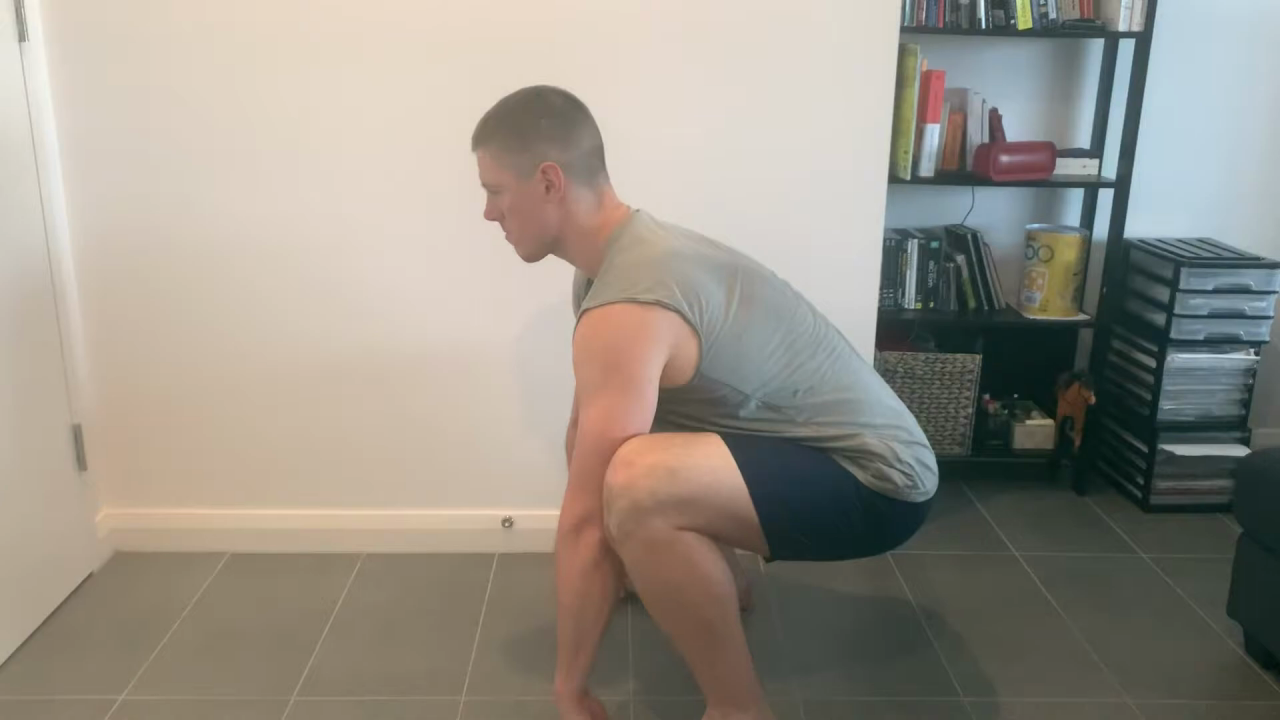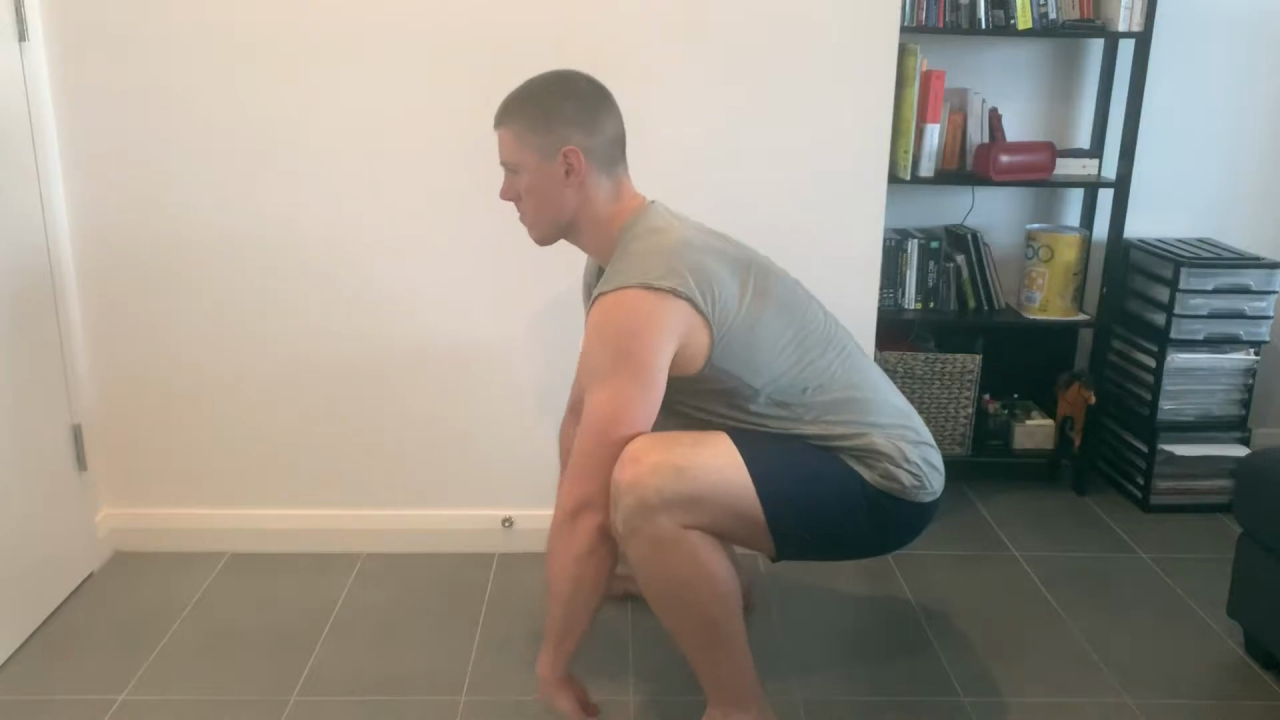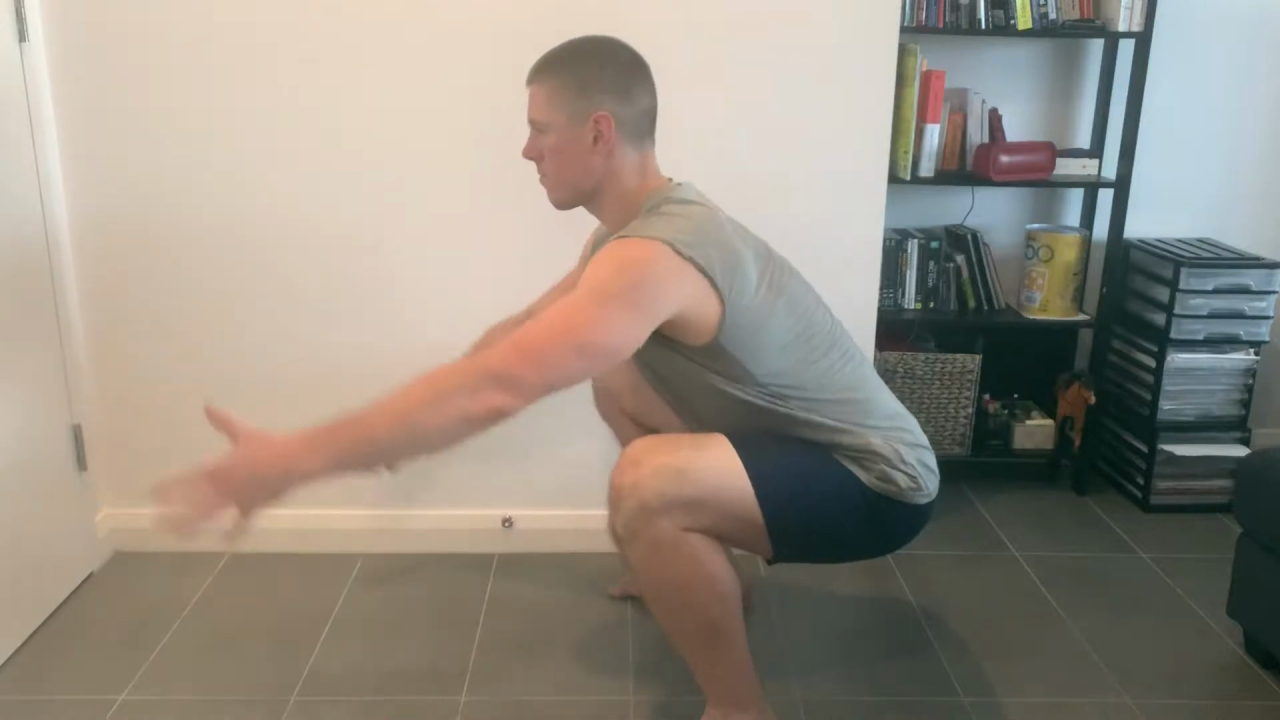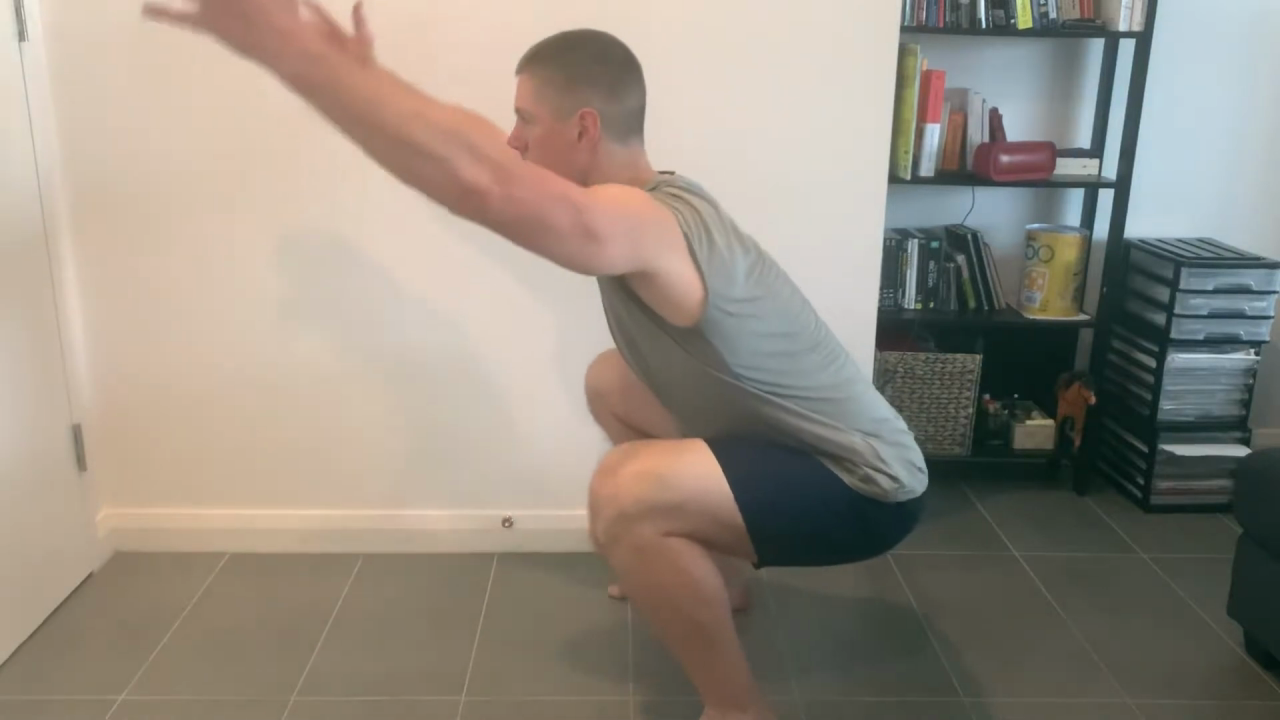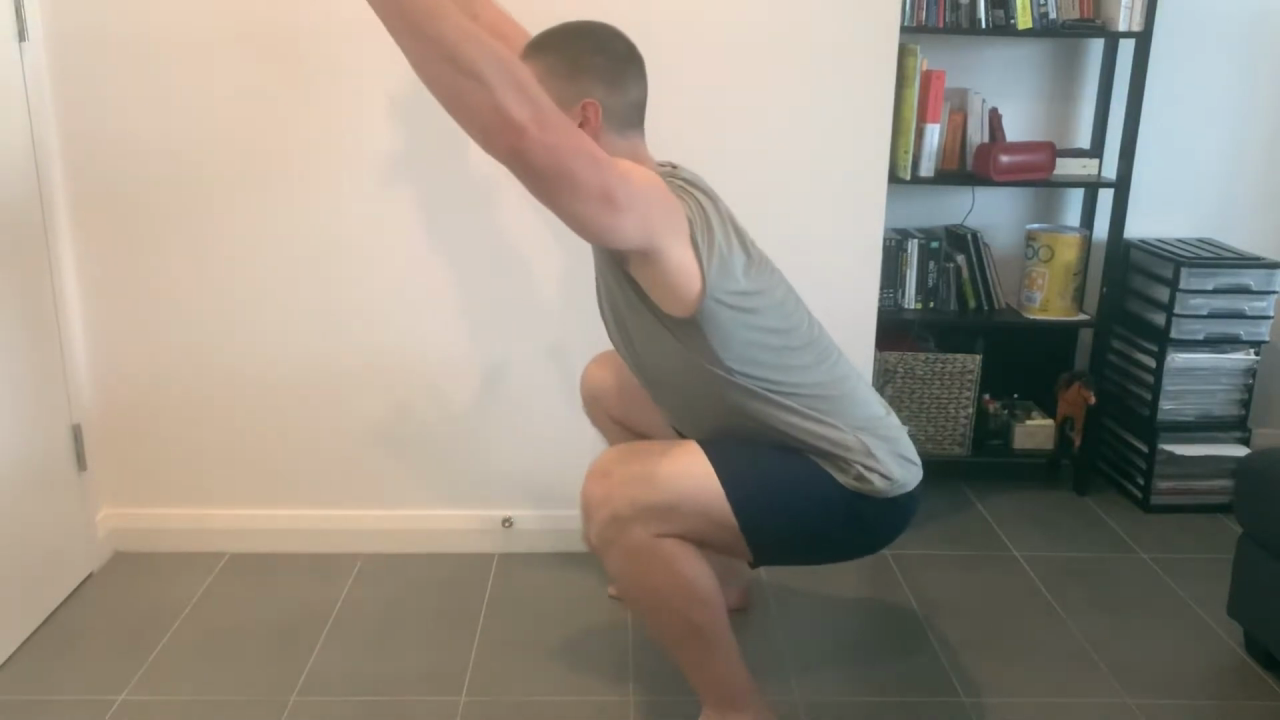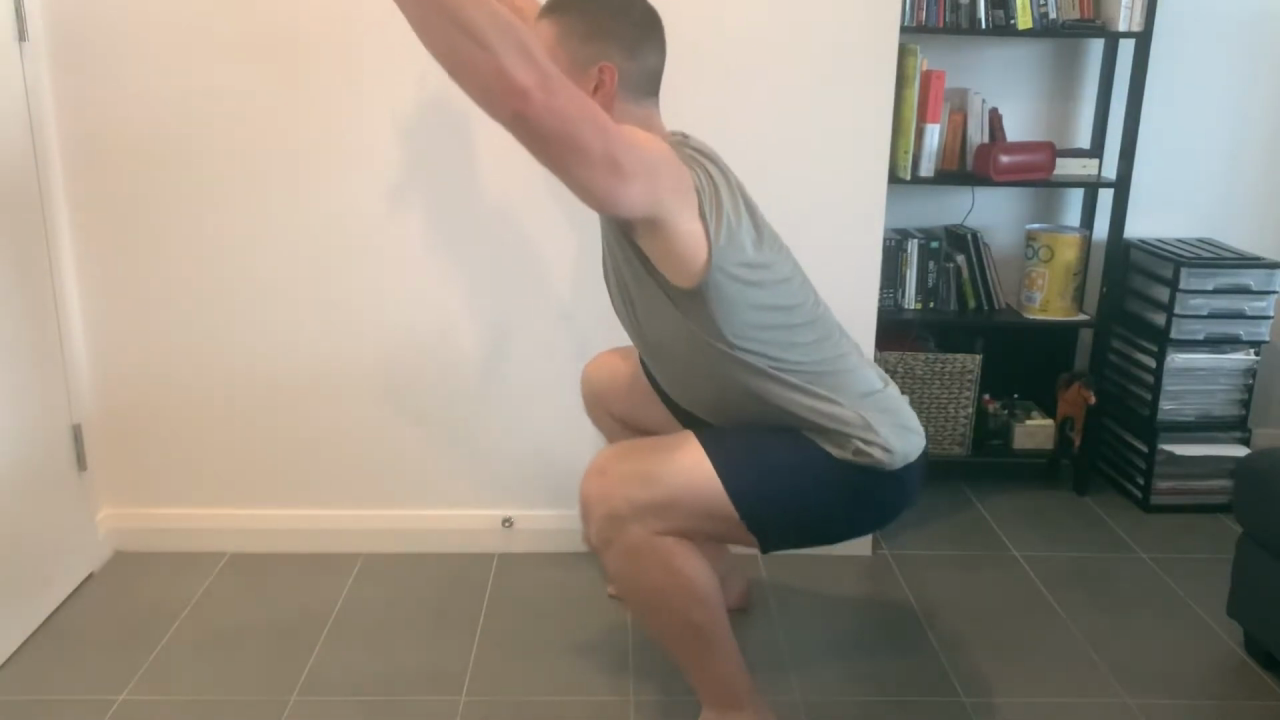
dt=0.3s
person 1, frame 1
left shoulder: (624, 311)
right shoulder: (627, 251)
left elbow: (588, 520)
right elbow: (585, 432)
left hip: (876, 485)
right hip: (843, 445)
left knee: (638, 484)
right ankle: (700, 580)
person 1, frame 2
left shoulder: (638, 298)
right shoulder: (638, 244)
left elbow: (588, 504)
right elbow: (582, 415)
left hip: (882, 485)
right hip: (835, 444)
left knee: (644, 482)
right knee: (621, 429)
right ankle: (704, 580)
person 1, frame 3
left shoulder: (651, 258)
right shoulder: (637, 229)
left elbow: (491, 388)
right elbow: (523, 329)
left wrist: (294, 461)
right wrist: (393, 428)
left hip: (876, 485)
right hip: (818, 443)
left knee: (646, 483)
right knee: (620, 383)
right ankle: (710, 574)
person 1, frame 4
left shoulder: (647, 225)
right shoulder: (647, 201)
left elbow: (478, 177)
right elbow: (488, 155)
right wrist: (364, 76)
left hip: (866, 489)
right hip: (819, 447)
left knee: (626, 491)
right knee: (613, 380)
right ankle: (716, 569)
person 1, frame 5
left shoulder: (647, 210)
right shoulder: (645, 193)
left elbow: (514, 123)
right elbow: (517, 60)
left hip: (859, 487)
right hip: (813, 444)
left knee: (617, 495)
right knee: (608, 385)
right ankle: (714, 572)
person 1, frame 6
left shoulder: (658, 182)
right shoulder: (655, 165)
left elbow: (522, 89)
left hip: (859, 461)
right hip: (808, 419)
left knee: (616, 495)
right knee: (610, 383)
right ankle: (711, 577)
